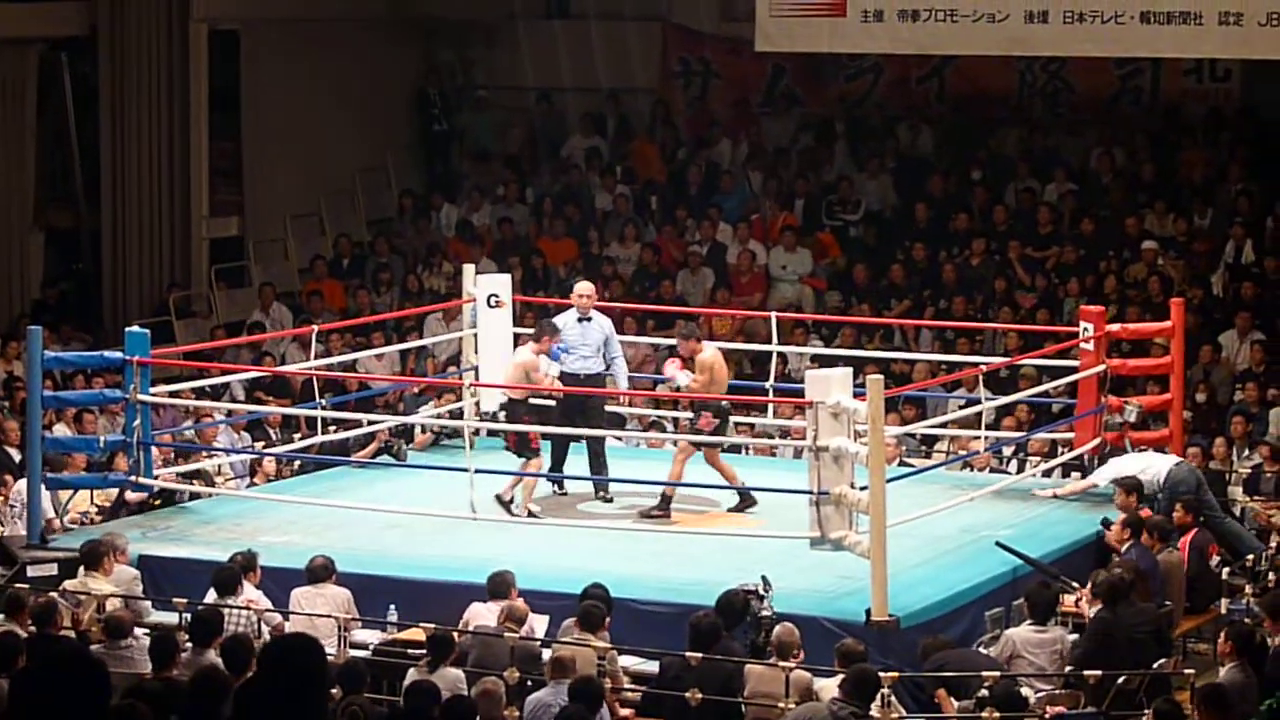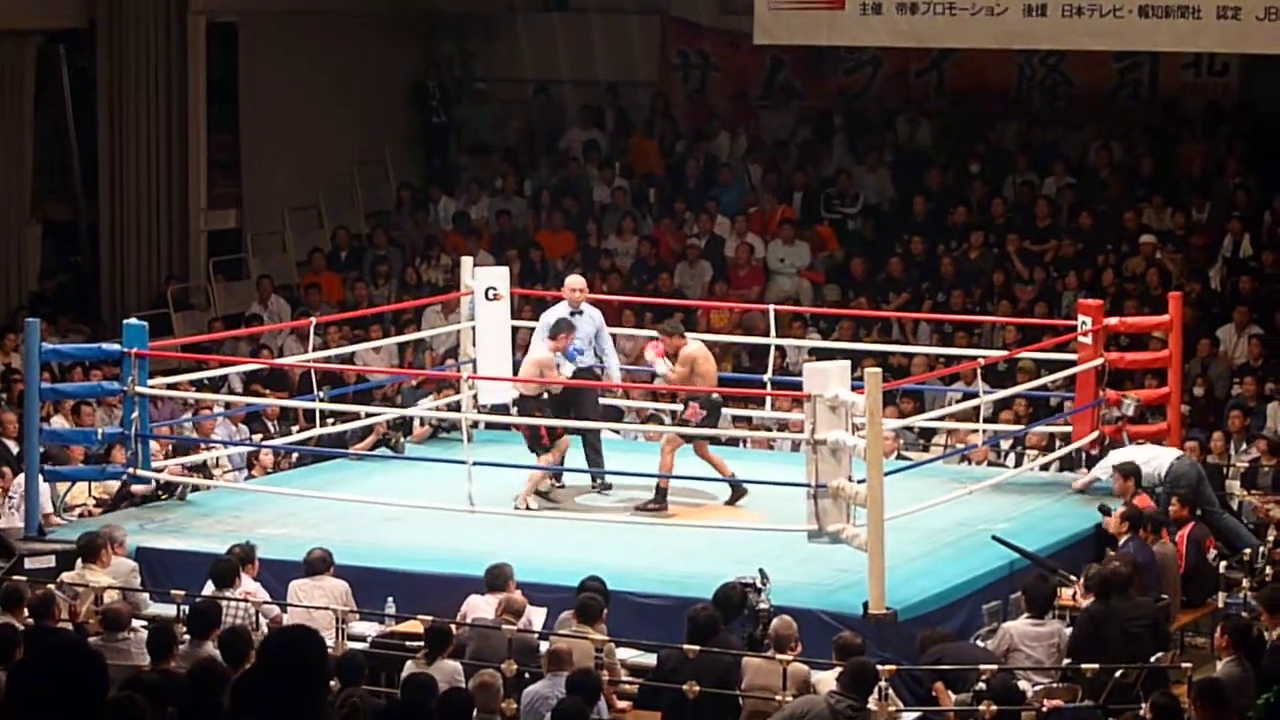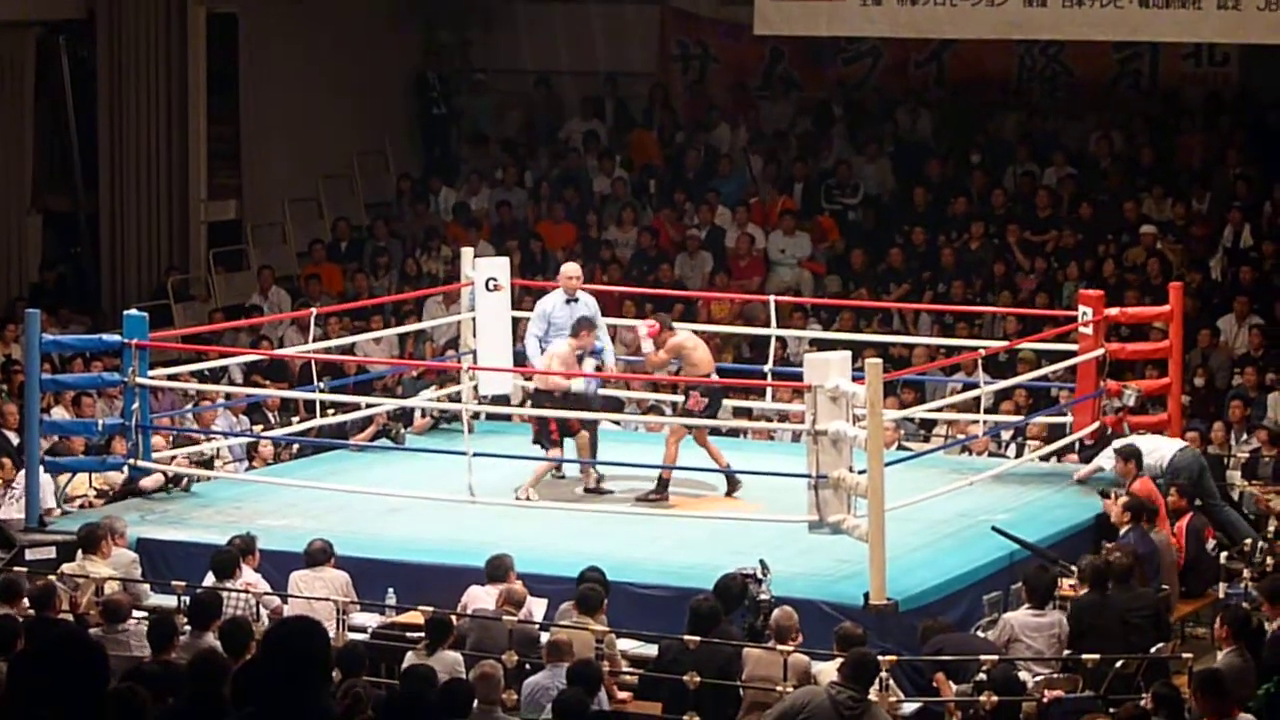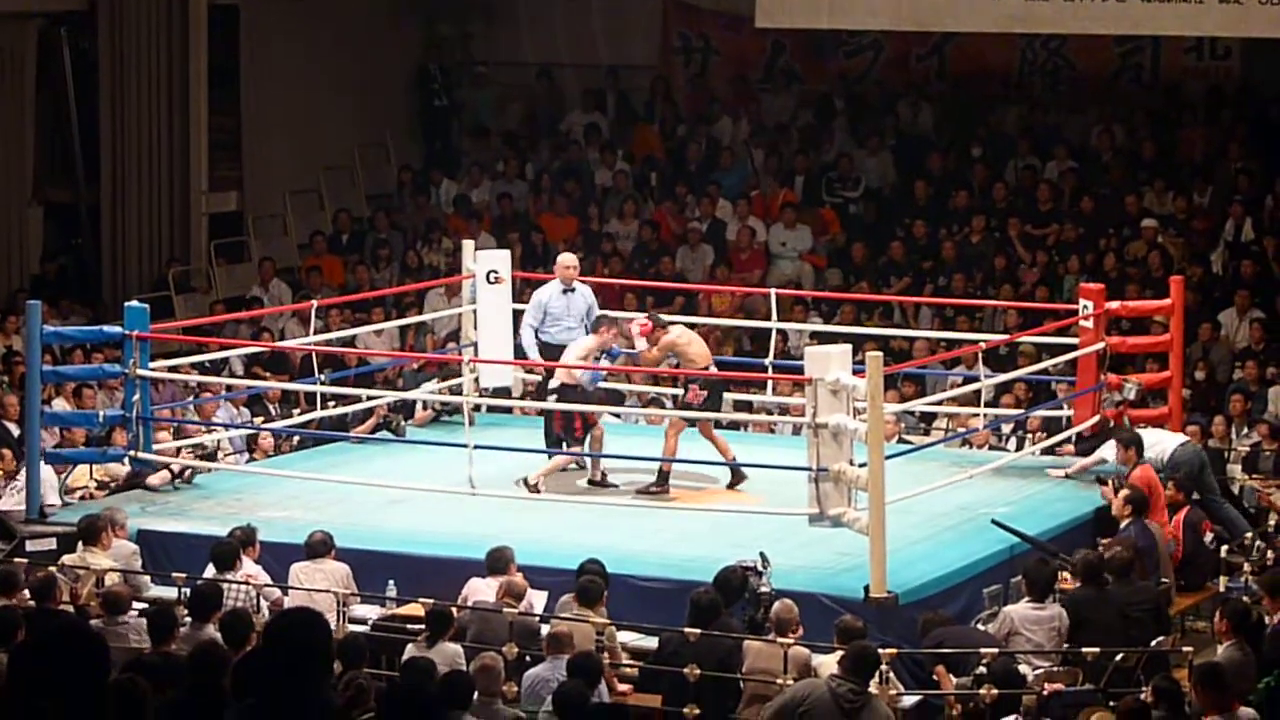
dt=0.1s
person 1, frame 1
left shoulder: (604, 323)
right shoulder: (560, 323)
left elbow: (616, 356)
left wrist: (622, 385)
left hip: (594, 382)
right hip: (568, 382)
left knee: (596, 434)
right knee: (561, 434)
left ankle: (602, 487)
right ankle: (556, 479)
person 1, frame 2
left shoulder: (595, 316)
right shoulder: (551, 316)
left elbow: (606, 348)
left wrist: (615, 375)
left hip: (586, 374)
left ankle: (598, 477)
right ankle: (555, 473)
person 1, frame 3
left shoulder: (589, 303)
right shoulder: (546, 304)
left elbow: (601, 334)
right elbow: (532, 337)
left wrist: (609, 362)
right wrist: (539, 365)
right ankle: (555, 463)
person 1, frame 4
left shoulder: (586, 293)
right shoulder: (543, 294)
left elbow: (595, 324)
right elbow: (527, 328)
right wrist: (534, 357)
right hip: (552, 353)
right ankle: (555, 453)
person 2, frame 1
left shoulder: (1113, 467)
right shoulder: (1125, 460)
left elbow: (1080, 487)
left wrist: (1053, 493)
left hip: (1175, 478)
right hip: (1188, 469)
right knee: (1218, 517)
right ankle: (1257, 552)
person 2, frame 2
left shoulder: (1111, 458)
right shoulder: (1127, 452)
left elbow: (1083, 484)
left wrist: (1075, 486)
left hip: (1176, 473)
right hip: (1187, 463)
right knee: (1215, 514)
right ankle: (1257, 551)
person 2, frame 3
left shoulder: (1115, 447)
right shoulder: (1131, 442)
left elbow: (1091, 471)
left wrist: (1076, 477)
left hip: (1183, 464)
right hip: (1191, 457)
right knee: (1217, 506)
right ankle: (1254, 543)
person 2, frame 4
left shoulder: (1116, 443)
right shoulder: (1133, 435)
left elbow: (1088, 462)
left wrist: (1065, 472)
left hip: (1179, 457)
right hip: (1194, 449)
right knee: (1215, 500)
person 3, frame 1
left shoulder: (705, 358)
right shoulder: (709, 352)
left elbow: (698, 390)
left wrist: (678, 376)
right wrist: (681, 373)
left hip: (710, 412)
right hip: (717, 409)
left knee: (679, 456)
right knee: (713, 458)
left ankle: (664, 506)
right ankle: (746, 497)
person 3, frame 2
left shoulder: (687, 352)
right shoulder: (695, 346)
left elbow: (674, 381)
right elbow: (688, 376)
left wrist: (656, 361)
right wrist: (664, 362)
left hip: (699, 404)
right hip: (709, 402)
left knee: (668, 447)
right knee: (702, 450)
left ankle: (660, 499)
right ankle: (737, 487)
person 3, frame 3
left shoulder: (675, 342)
right shoulder: (683, 335)
left elbow: (652, 365)
right elbow: (663, 361)
left wrist: (646, 341)
right wrist: (651, 341)
left hip: (701, 391)
right hip: (712, 388)
left knee: (672, 438)
right knee: (701, 439)
left ankle: (661, 489)
right ankle: (732, 478)
person 3, frame 4
left shoulder: (669, 339)
right shoulder: (677, 329)
left elbow: (647, 362)
left wrist: (639, 337)
right wrist: (643, 337)
left hip: (700, 384)
right hip: (712, 380)
left knee: (672, 431)
right knee: (707, 431)
left ankle: (661, 482)
right ankle: (736, 471)
person 4, frame 1
left shoulder: (524, 351)
right shoulder: (529, 358)
left elbow: (535, 379)
right elbow: (544, 387)
left wrist: (550, 361)
right wrist: (554, 366)
left hip: (521, 408)
right hip: (517, 411)
left knee: (532, 459)
right knee: (536, 462)
left ankle: (505, 494)
right ankle: (523, 510)
person 4, frame 2
left shoulder: (541, 348)
right shoulder: (545, 356)
left elbow: (549, 382)
right elbow: (555, 387)
left wrist: (563, 362)
right wrist: (569, 366)
left hip: (537, 403)
right hip: (529, 407)
left knee: (562, 442)
right knee: (546, 459)
left ankle: (541, 486)
right ankle: (523, 502)
person 4, frame 3
left shoulder: (571, 352)
right shoulder: (562, 349)
left elbow: (578, 378)
right elbow: (552, 381)
left wrist: (592, 361)
right wrist: (580, 386)
left hip: (557, 400)
right hip: (545, 402)
left knee: (583, 436)
right knee: (554, 455)
left ankle: (590, 482)
right ankle: (524, 492)
person 4, frame 4
left shoulder: (590, 348)
right shoulder: (589, 344)
left elbow: (590, 377)
right elbow: (568, 361)
left wrist: (606, 361)
right wrist: (583, 375)
left hip: (574, 394)
right hip: (564, 395)
left knee: (597, 431)
right knee: (574, 450)
left ankle: (596, 476)
right ankle: (534, 479)
